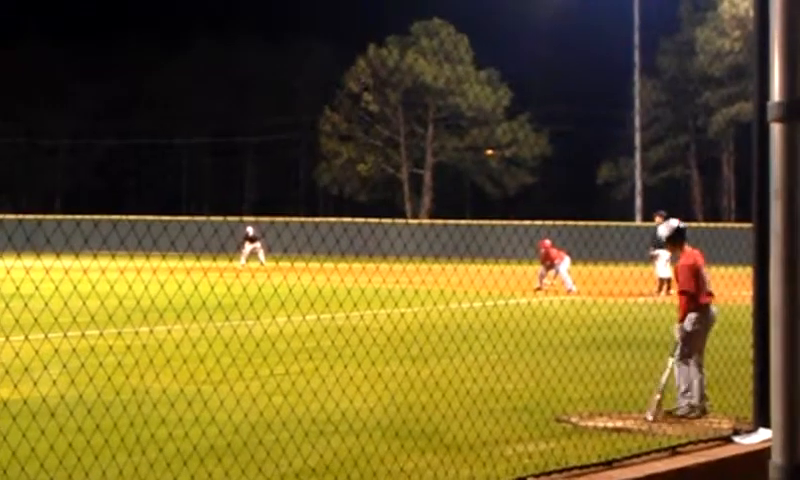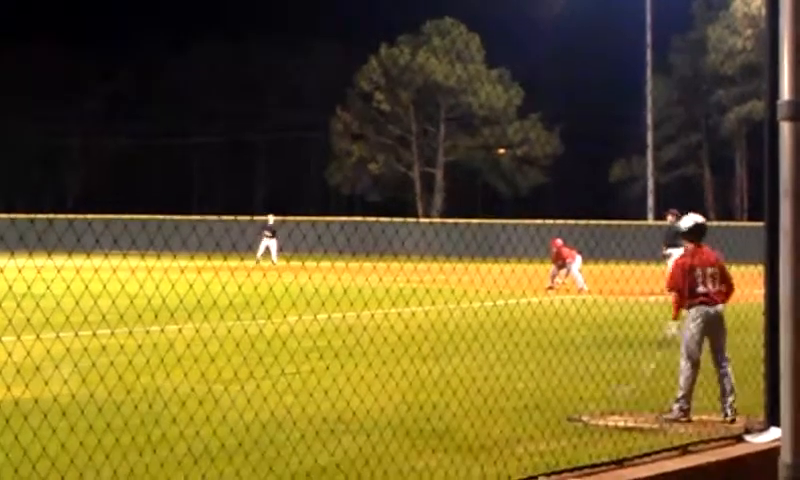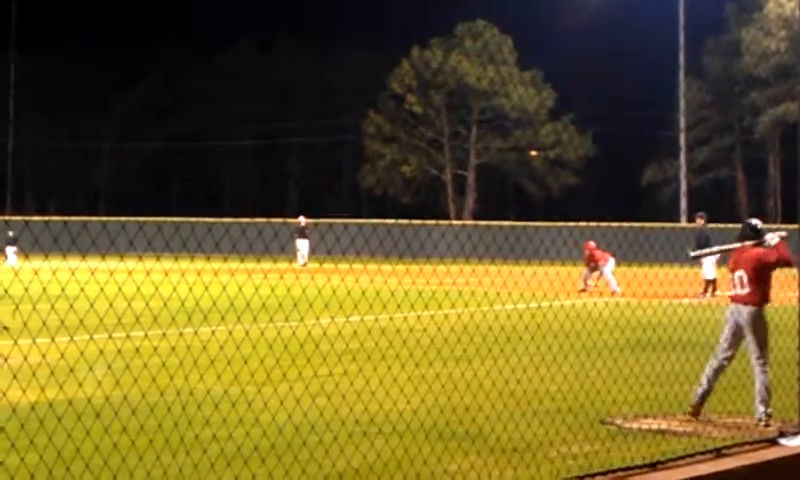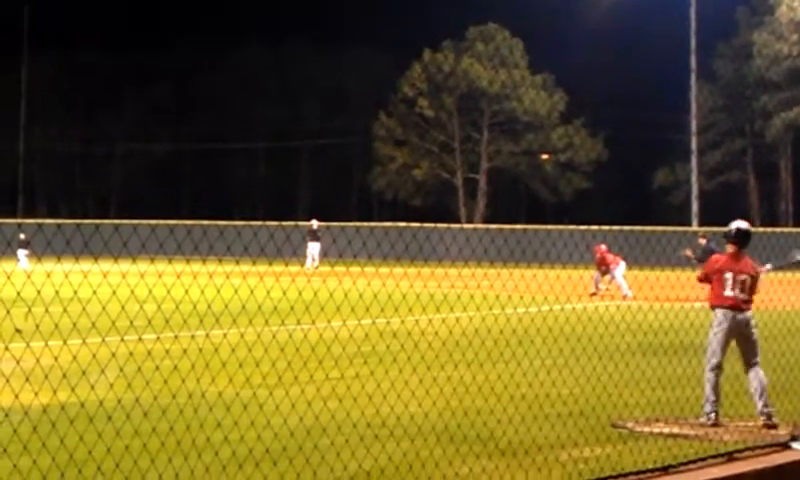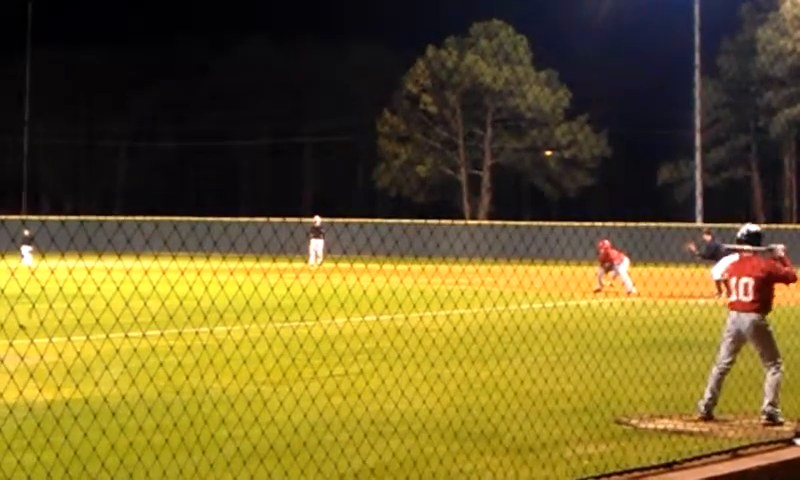
dt=1s
person 1, frame 1
left shoulder: (684, 262)
right shoulder: (695, 254)
left elbow: (687, 295)
left wrist: (680, 322)
left hip: (697, 313)
right hip: (705, 311)
left knee: (682, 358)
right knee: (695, 359)
left ankle: (687, 404)
right ankle: (696, 404)
person 1, frame 2
left shoulder: (683, 261)
right shoulder: (716, 256)
left elbow: (678, 293)
right elbow: (729, 287)
left wrist: (675, 318)
left hip: (697, 312)
right hip: (717, 311)
left knee: (689, 362)
right knee: (722, 361)
left ankle: (682, 409)
right ankle: (729, 409)
person 1, frame 3
left shoulder: (735, 257)
right shoulder: (759, 255)
right elbow: (788, 260)
left wrist: (768, 245)
right wrist: (776, 242)
left hip: (734, 310)
right hip: (753, 312)
left knee: (720, 358)
right knee: (760, 365)
left ankle: (698, 400)
right ankle: (763, 414)
person 1, frame 4
left shoulder: (717, 260)
right shoulder: (753, 266)
left elbow: (702, 277)
right elbow: (752, 292)
left hip: (724, 317)
right hip: (746, 317)
left knee: (713, 366)
right knee: (753, 366)
left ankle: (711, 414)
right ankle: (766, 414)
person 1, frame 5
left shoulder: (732, 267)
right shoulder: (766, 266)
right elbow: (792, 277)
right wrist: (781, 256)
left hip: (734, 319)
right hip: (755, 320)
left knee: (722, 365)
right knee: (774, 365)
left ankle: (705, 408)
right ankle: (769, 412)
